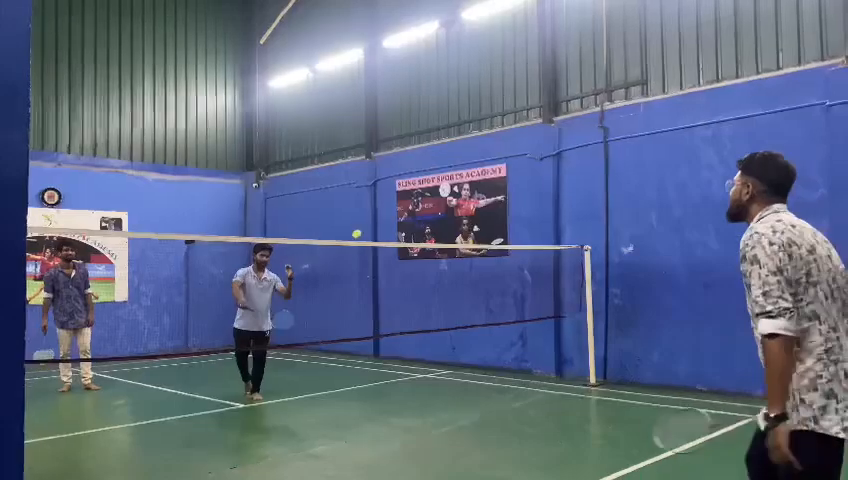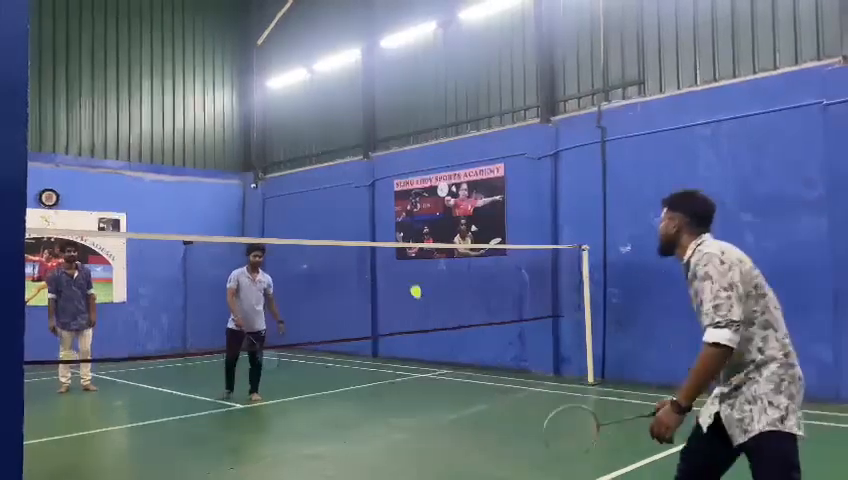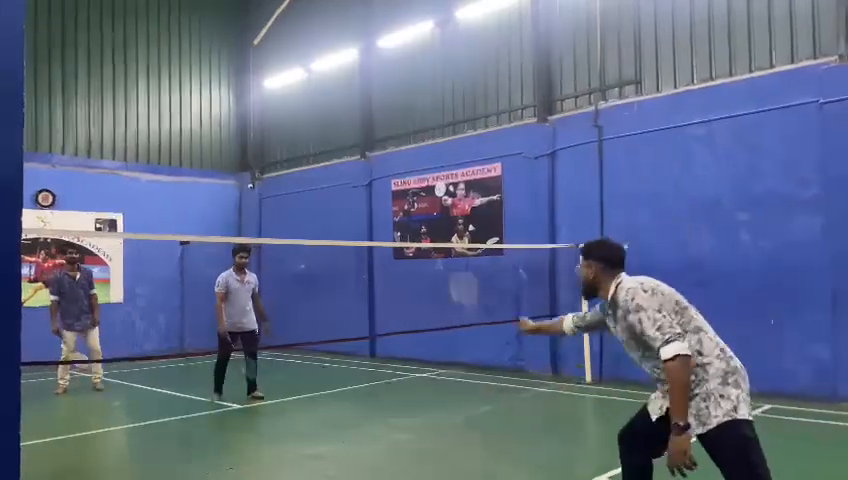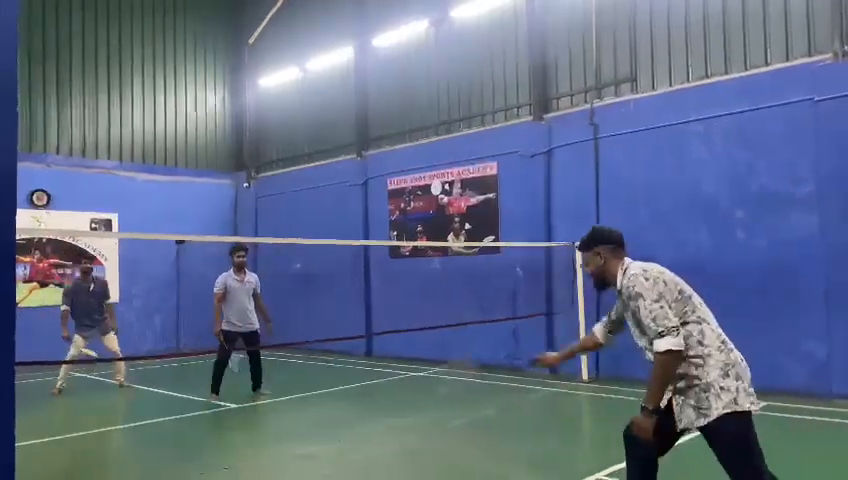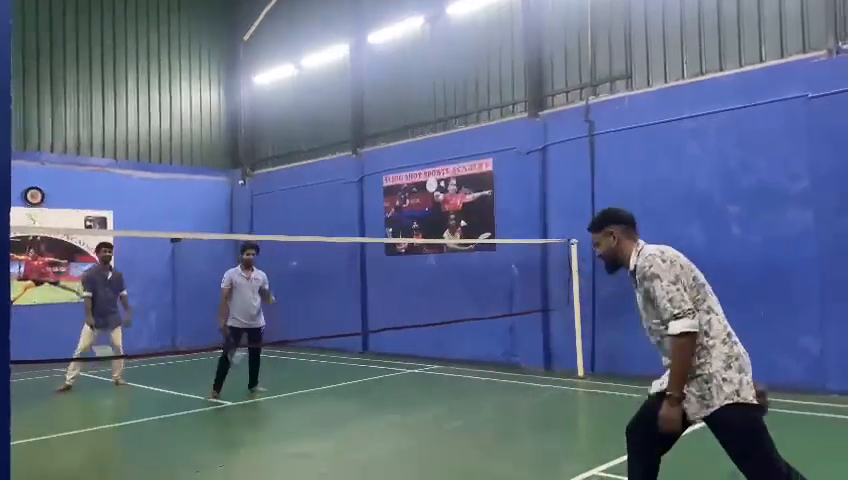
dt=0.3s
person 1, frame 1
left shoulder: (762, 237)
right shoulder: (800, 233)
left elbow: (778, 331)
left wrist: (775, 418)
left hip: (809, 400)
right hip: (814, 393)
person 1, frame 2
left shoulder: (710, 259)
right shoulder: (707, 258)
left elbow: (721, 342)
left wrist: (678, 406)
right wrist: (681, 401)
left hip: (765, 398)
right hip: (737, 397)
person 1, frame 3
left shoulder: (635, 294)
right shoulder: (613, 304)
left elbow: (677, 354)
right elbow: (574, 322)
left wrist: (680, 430)
right wrist: (536, 327)
left hip: (717, 390)
right knee: (632, 443)
person 1, frame 4
left shoulder: (638, 279)
right shoulder: (628, 289)
left elbow: (670, 347)
right elbow: (602, 332)
left wrist: (648, 410)
right wrist: (561, 356)
left hip: (717, 386)
right hip: (688, 386)
right knee: (638, 442)
person 1, frame 5
left shoulder: (652, 261)
right shoulder: (648, 264)
left elbow: (684, 330)
left wrist: (673, 399)
left hip: (716, 378)
right hip: (692, 377)
right knee: (640, 436)
person 2, frame 1
left shoulder: (273, 277)
right shoulder: (242, 273)
left elbow: (286, 294)
right elbow: (235, 287)
left wrist: (290, 280)
right wrist: (240, 300)
left hip: (263, 326)
right hip: (243, 325)
left knee: (259, 359)
right knee: (241, 356)
left ankle: (255, 390)
right ankle: (247, 380)
person 2, frame 2
left shoulder: (267, 279)
right shoulder: (236, 275)
left elbow: (270, 302)
right elbow: (230, 297)
left wrist: (279, 320)
right wrist: (237, 316)
left hip: (258, 326)
right hip: (236, 326)
left knee: (256, 360)
right knee: (231, 358)
left ankle: (254, 391)
right ankle: (228, 389)
person 2, frame 3
left shoulder: (253, 278)
right shoulder: (224, 277)
right elbow: (219, 302)
left wrist: (265, 320)
right wrist: (221, 324)
left hip: (250, 326)
right hip: (229, 327)
left knee: (252, 358)
right knee: (222, 359)
left ankle: (252, 390)
right ankle: (217, 392)
person 2, frame 4
left shoulder: (254, 278)
right shoulder: (224, 278)
left elbow: (258, 301)
right elbow: (217, 302)
left wrist: (268, 320)
right wrist: (217, 325)
left hip: (251, 326)
right hip: (229, 327)
left knee: (255, 358)
right knee: (222, 360)
left ankle: (257, 388)
right ankle: (214, 392)
person 2, frame 5
left shoulder: (261, 275)
right shoulder: (231, 274)
left elbow: (265, 296)
right elbow: (224, 298)
left wrist: (270, 300)
right wrist: (222, 319)
left hip: (256, 323)
right hip: (235, 323)
left knee: (255, 354)
right knee: (227, 355)
left ankle: (253, 385)
right ankle: (216, 389)
person 3, frame 1
left shoulder: (82, 271)
right shoulder: (52, 274)
left elbow: (88, 294)
right elbow: (48, 298)
left wrist: (91, 313)
right wrist: (44, 319)
left hip: (82, 319)
right hip: (63, 320)
left knee: (85, 350)
right knee: (64, 352)
left ankle: (87, 381)
right ankle: (66, 382)
person 3, frame 2
left shoulder: (85, 272)
right shoulder: (55, 275)
left elbow: (90, 294)
right elbow: (52, 299)
left wrist: (93, 313)
right wrist: (51, 319)
left hip: (84, 319)
right hip: (65, 321)
left knee: (85, 351)
right knee: (64, 353)
left ankle: (86, 382)
right ankle: (65, 383)
person 3, frame 3
left shoulder: (87, 273)
right shoulder: (57, 278)
left elbow: (93, 295)
right elbow: (54, 301)
left wrist: (96, 313)
right wrist: (54, 322)
left hip: (88, 319)
right hip: (69, 322)
left knee: (96, 350)
right knee: (67, 354)
left ankle: (97, 380)
right ankle: (63, 384)
person 3, frame 4
left shoulder: (102, 283)
right shoulder: (71, 287)
left elbow: (108, 304)
right elbow: (65, 309)
left wrist: (113, 321)
right wrist: (64, 329)
left hip: (102, 325)
right hip: (83, 327)
left knee: (116, 351)
right knee: (71, 356)
left ankle: (120, 380)
right ankle: (59, 385)
person 3, frame 5
left shoulder: (117, 275)
right shoulder: (89, 274)
left elbow: (123, 295)
right elbow: (87, 297)
left wrist: (128, 313)
right wrist: (89, 317)
left hip: (113, 319)
right hip: (94, 319)
left knee: (118, 348)
right knee: (82, 349)
left ankle: (117, 377)
right ankle: (69, 381)
